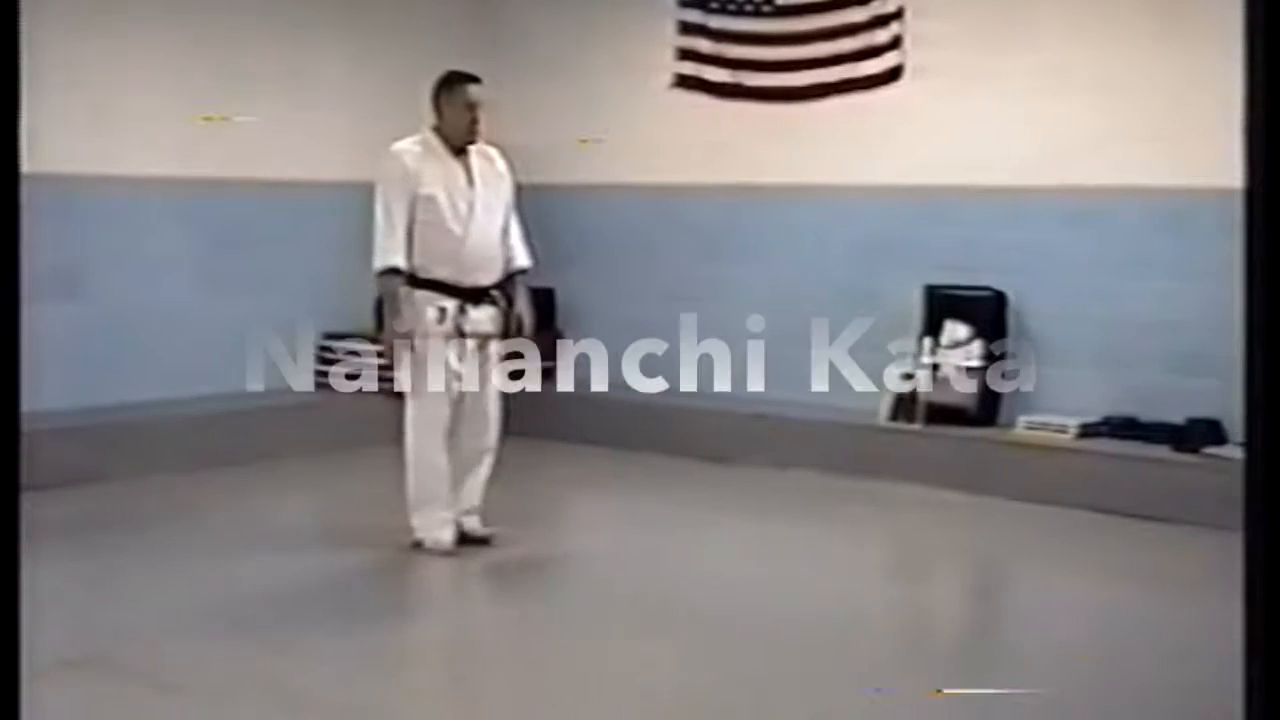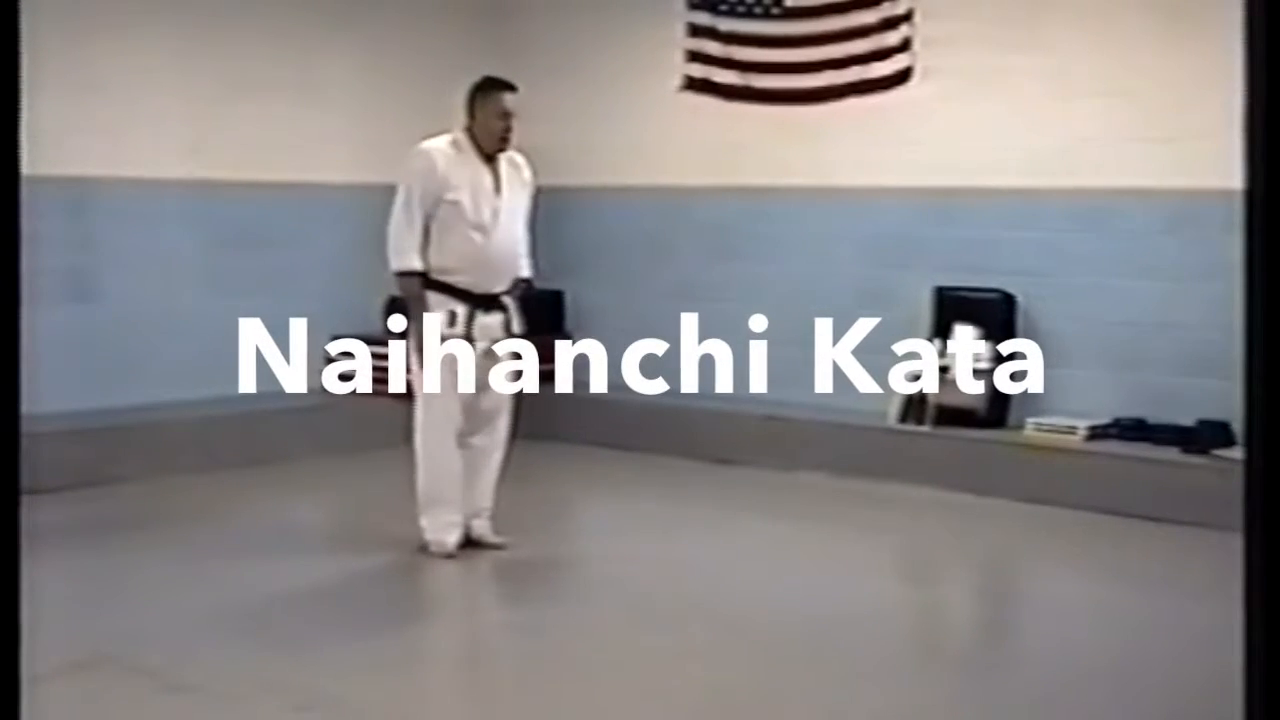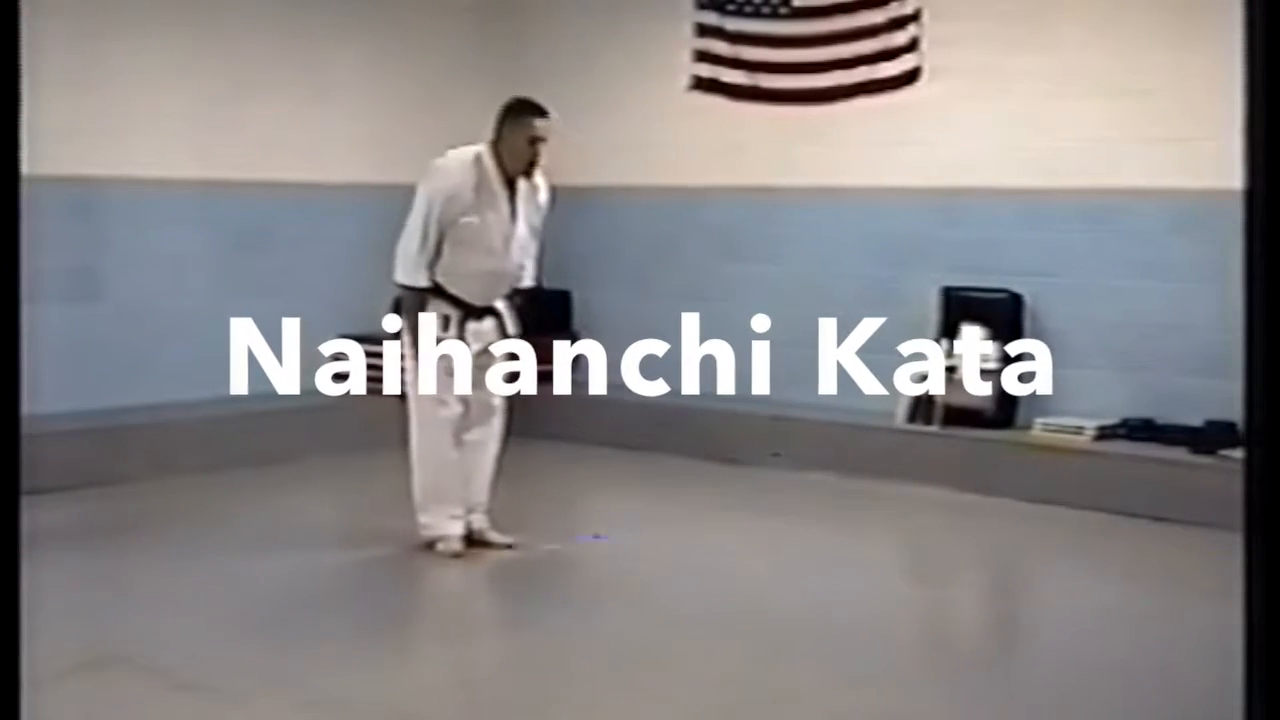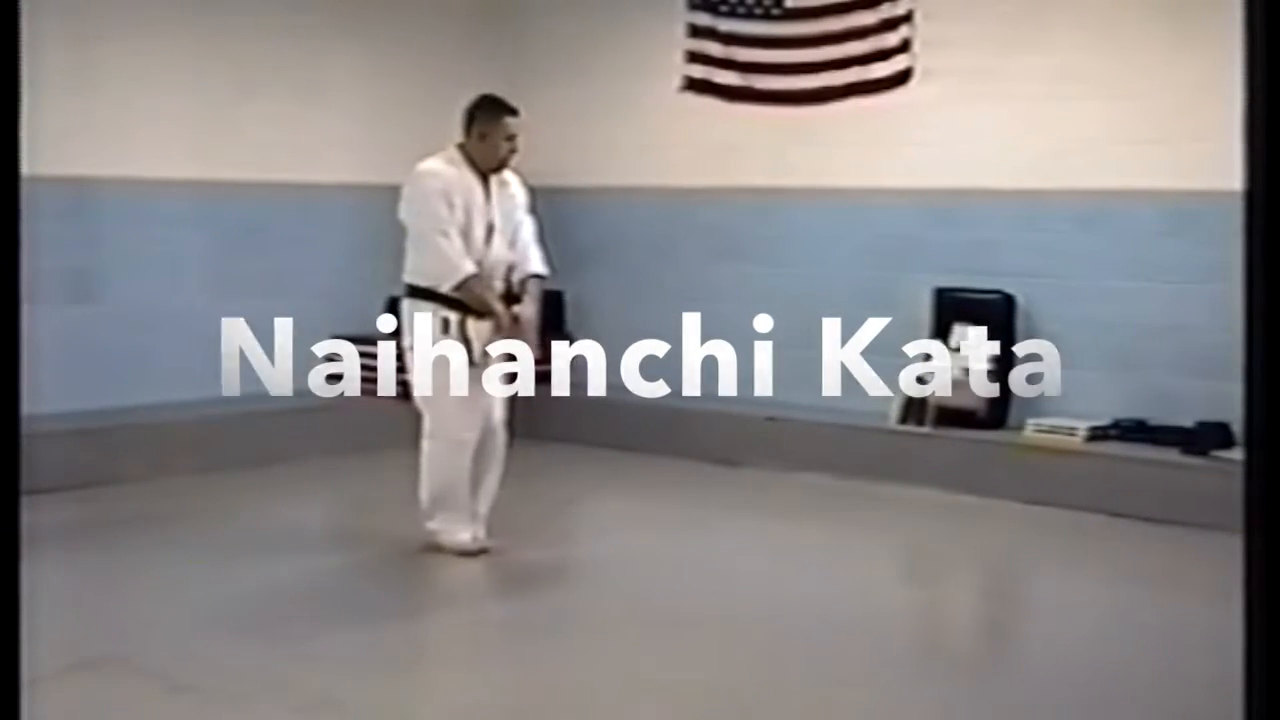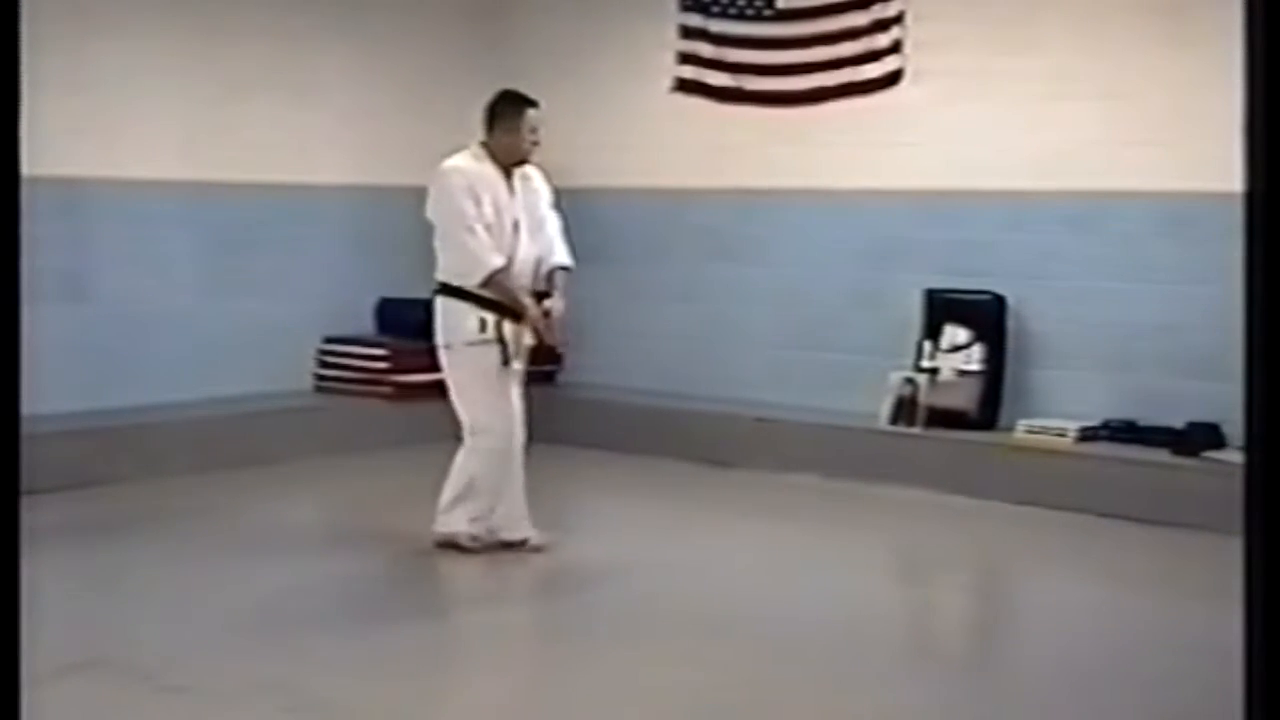
dt=1s
person 1, frame 1
left shoulder: (493, 162)
right shoulder: (405, 160)
left elbow: (509, 235)
right elbow: (390, 244)
left wrist: (519, 297)
right wrist: (395, 314)
left hip: (485, 312)
right hip: (431, 311)
left knee: (480, 422)
right knee: (430, 422)
left ankle: (465, 515)
right ankle: (432, 526)
person 1, frame 2
left shoulder: (519, 170)
right shoulder: (432, 160)
right elbow: (405, 243)
left wrist: (516, 308)
right wrist: (419, 319)
left hip: (496, 315)
right hip: (444, 312)
left knee: (490, 420)
right knee: (441, 422)
left ankle: (475, 521)
right ankle: (440, 528)
person 1, frame 3
left shoulder: (535, 188)
right shoulder: (452, 176)
right elbow: (414, 257)
left wrist: (510, 318)
right wrist: (418, 330)
left hip: (488, 316)
right hip: (437, 313)
left knee: (486, 417)
right knee: (438, 418)
left ankle: (474, 519)
right ankle: (441, 524)
person 1, frame 4
left shoulder: (510, 186)
right shoulder: (431, 179)
left elbow: (525, 249)
right elbow: (447, 261)
left wrist: (528, 303)
right wrist: (499, 310)
left hip: (488, 321)
right hip: (439, 319)
left knee: (491, 426)
right knee: (453, 426)
left ankle: (470, 522)
right ankle: (449, 526)
person 1, frame 5
left shoulder: (532, 180)
right shoulder: (458, 176)
left elbow: (550, 242)
right elbow: (475, 257)
left wrist: (556, 297)
right wrist: (527, 304)
left hip: (510, 318)
right hip: (472, 317)
left knee: (494, 426)
right knee: (498, 426)
left ankle: (458, 524)
right ankle: (506, 526)
